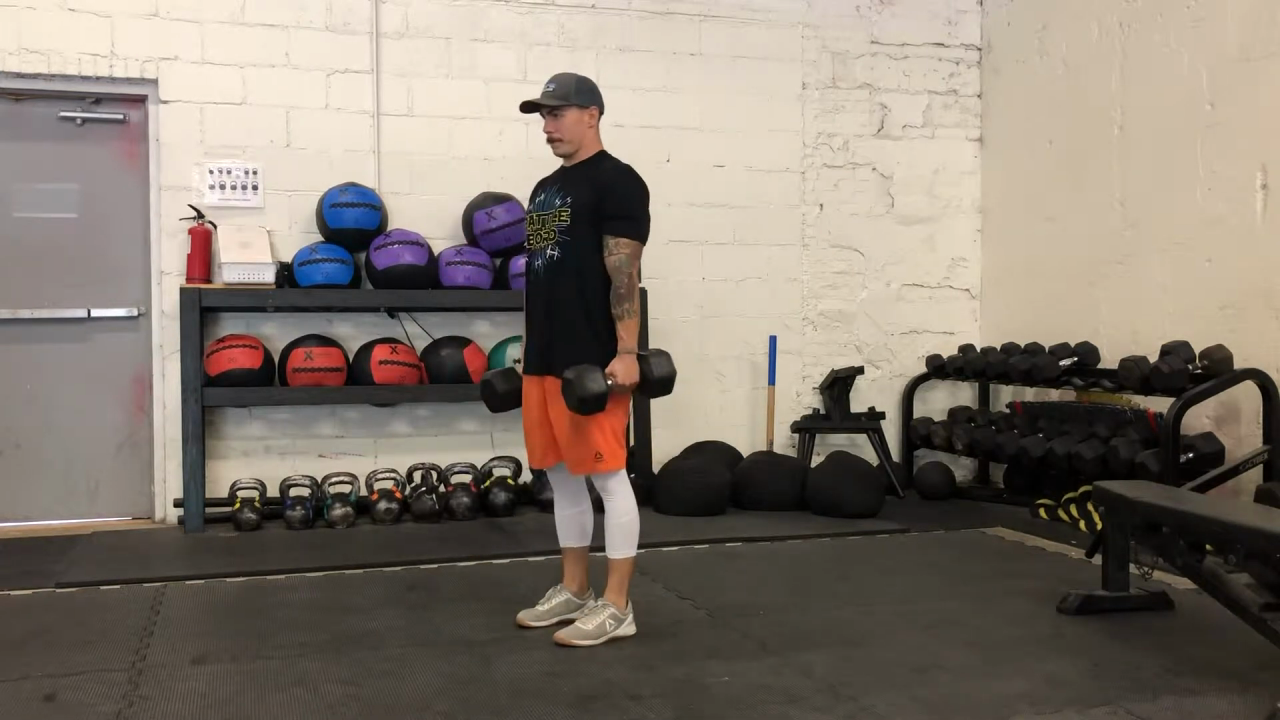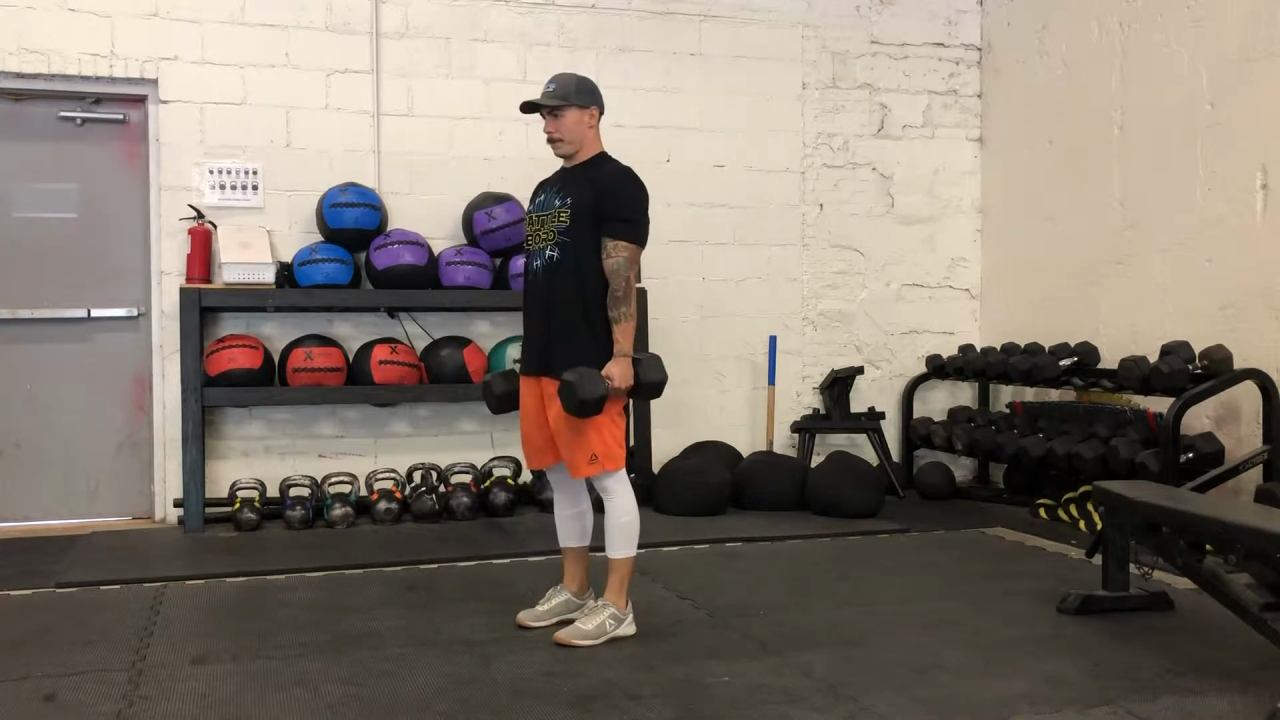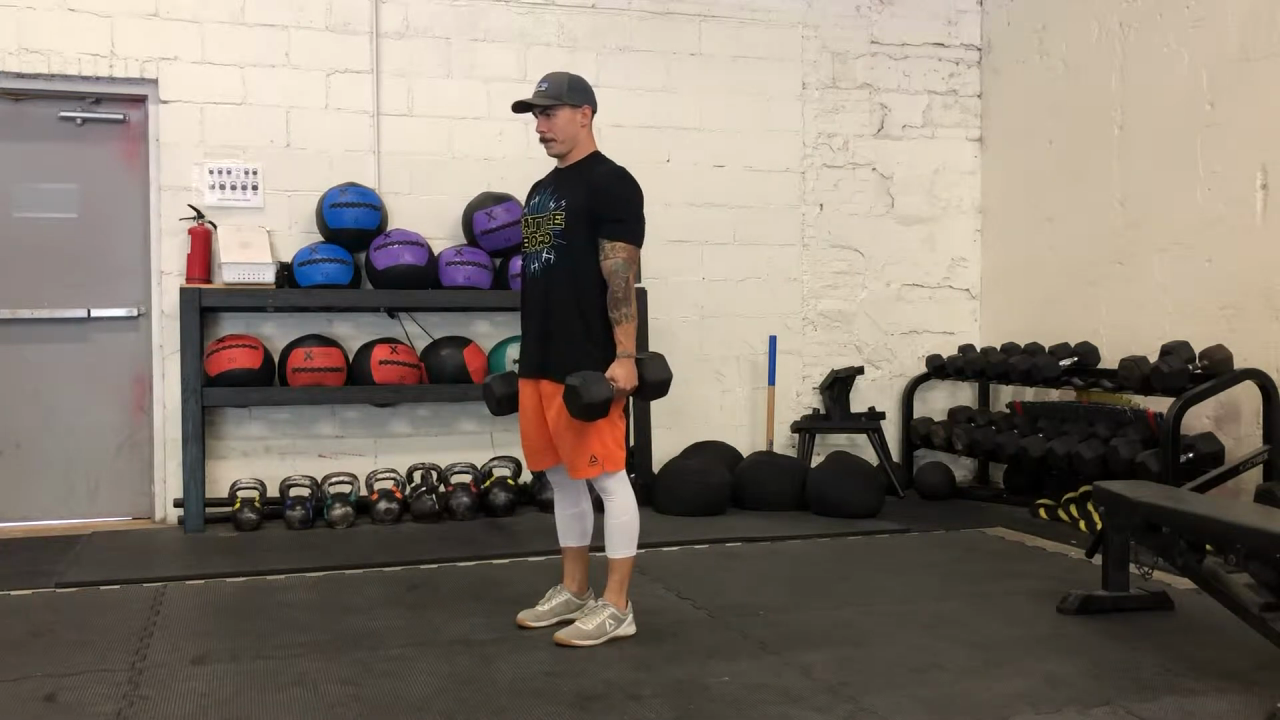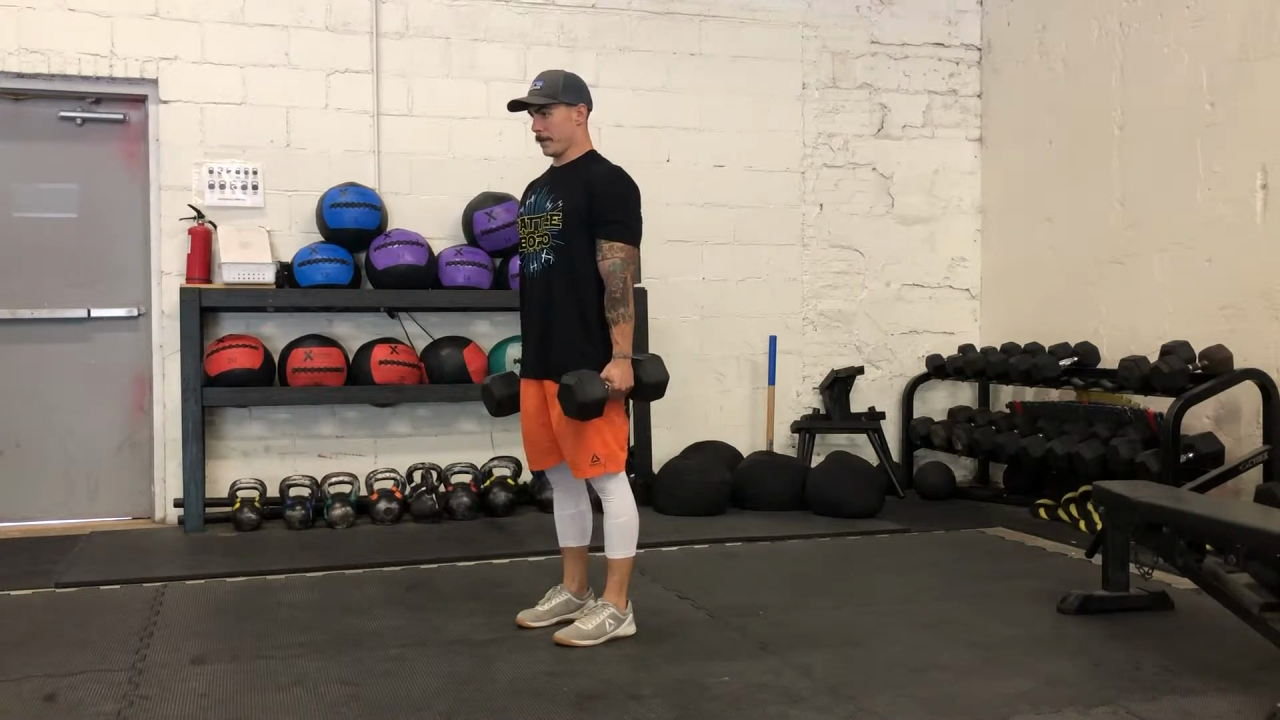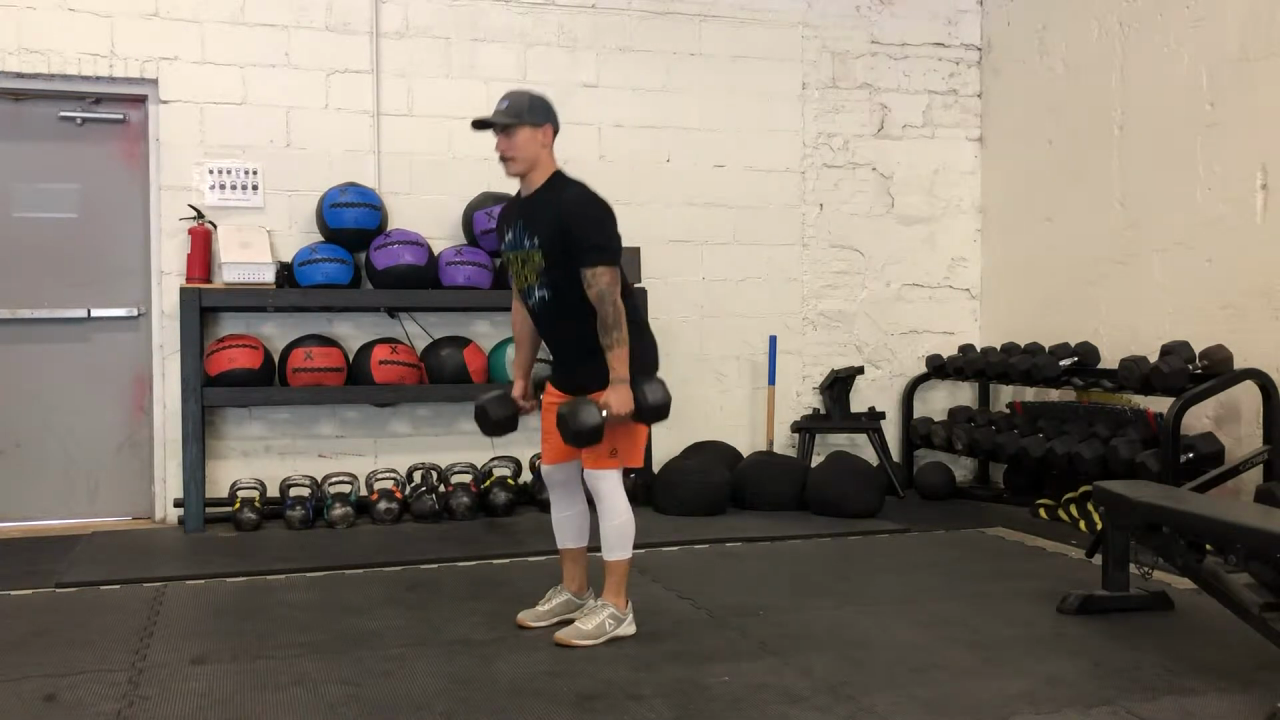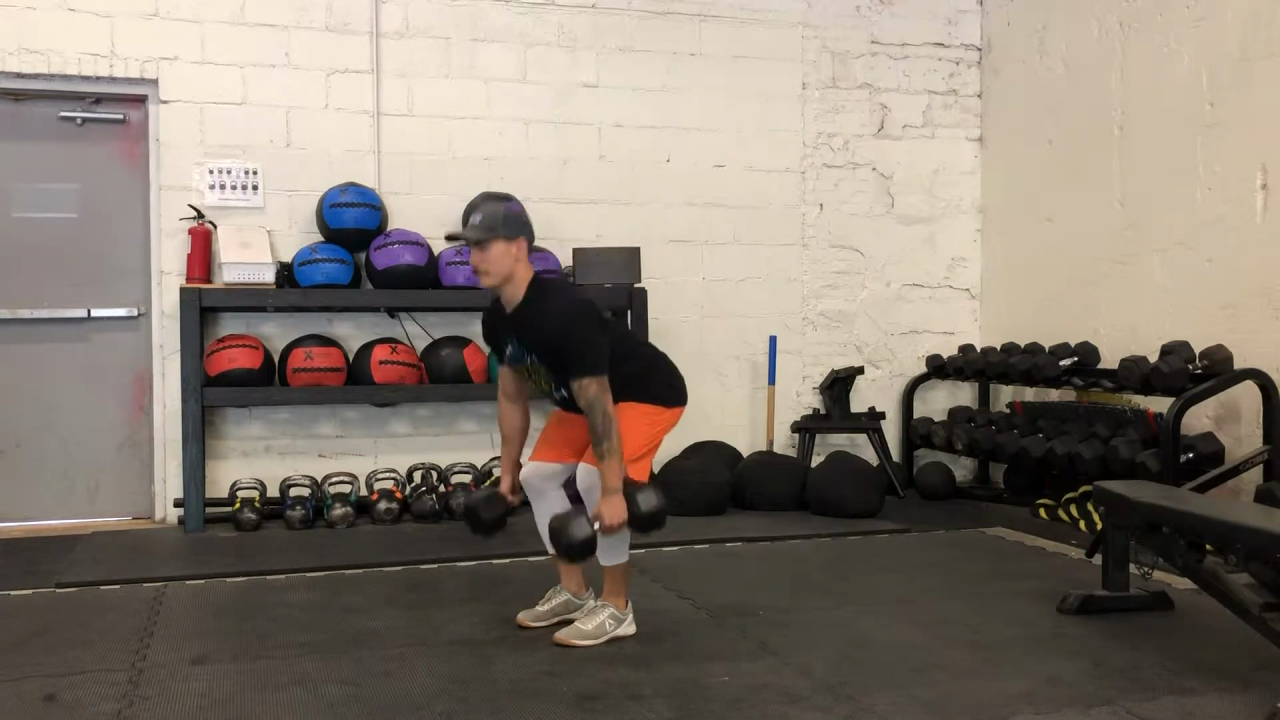
dt=0.4s
person 1, frame 1
left shoulder: (616, 181)
right shoulder: (546, 188)
left elbow: (624, 272)
left wrist: (626, 352)
right wrist: (527, 354)
left hip: (591, 362)
right hip: (545, 361)
left knee: (606, 476)
right knee: (562, 477)
left ankle: (617, 606)
right ankle: (574, 591)
person 1, frame 2
left shoulder: (615, 183)
right shoulder: (547, 189)
left elbow: (622, 275)
left wrist: (621, 355)
right wrist: (529, 355)
left hip: (588, 363)
right hip: (542, 361)
left knee: (607, 476)
right knee: (561, 476)
left ankle: (616, 606)
right ankle: (573, 591)
person 1, frame 3
left shoulder: (609, 183)
right shoulder: (542, 190)
left elbow: (621, 277)
left wrist: (625, 356)
right wrist: (530, 358)
left hip: (587, 365)
right hip: (540, 363)
left knee: (607, 477)
right knee: (562, 477)
left ankle: (616, 606)
right ankle: (573, 591)
person 1, frame 4
left shoulder: (606, 182)
right shoulder: (537, 189)
left elbow: (619, 277)
left wrist: (621, 357)
right wrist: (530, 359)
left hip: (589, 365)
right hip: (541, 364)
left knee: (606, 477)
right knee: (562, 478)
left ankle: (616, 607)
right ankle: (573, 591)
person 1, frame 5
left shoulder: (578, 206)
right shoulder: (511, 216)
left elbow: (608, 300)
right elbow: (524, 301)
left wrist: (620, 383)
right wrist: (520, 375)
left hip: (610, 372)
right hip: (568, 371)
left knee: (603, 475)
right knee: (558, 476)
left ankle: (616, 607)
right ankle: (574, 592)
person 1, frame 6
left shoulder: (563, 312)
right shoulder: (498, 319)
left elbow: (600, 408)
right elbow: (512, 398)
left wrist: (614, 493)
right wrist: (508, 471)
left hip: (648, 393)
left knee: (591, 480)
right knee: (539, 476)
left ankle: (615, 608)
right ankle: (573, 592)
